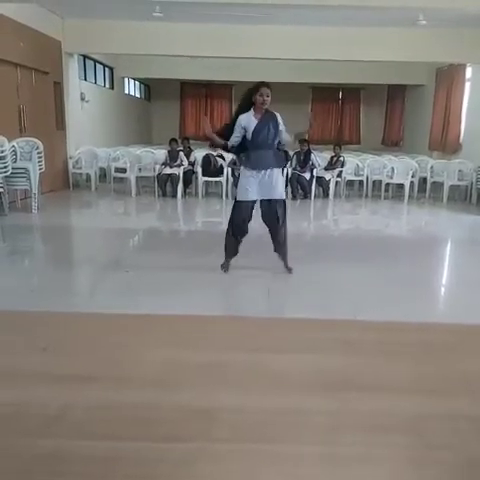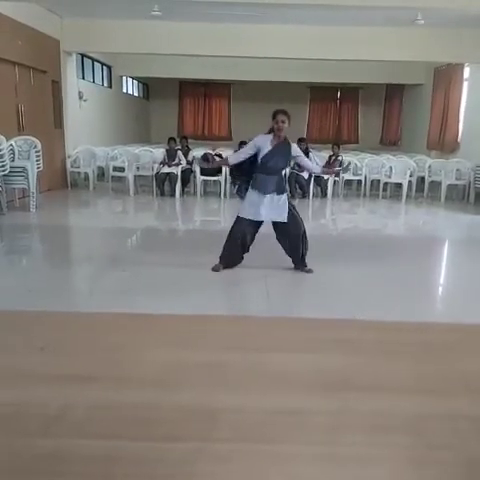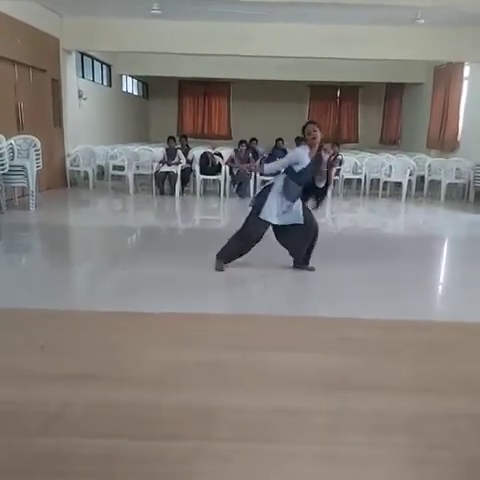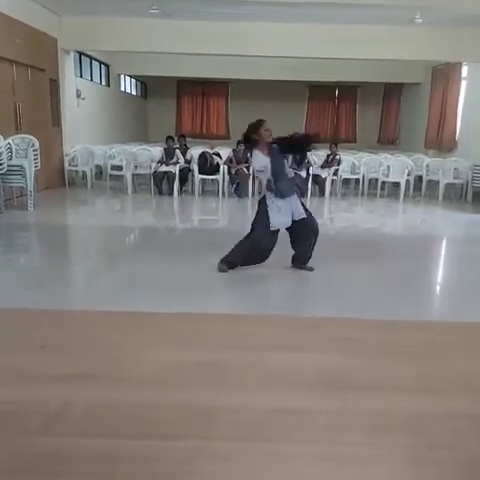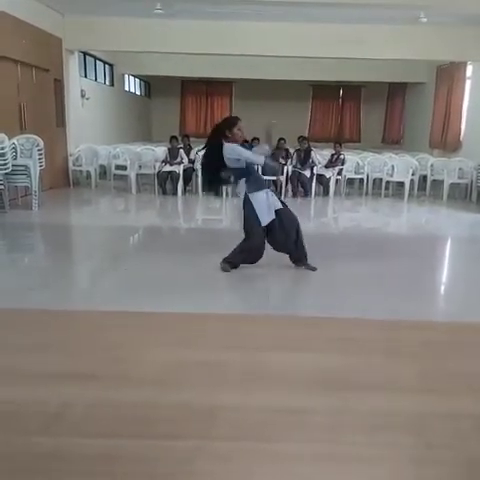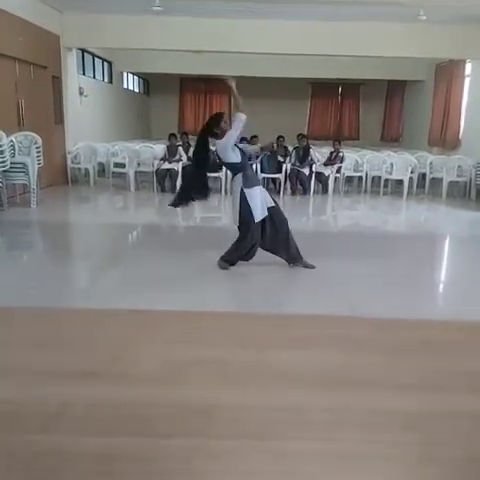
dt=0.4s
person 1, frame 1
left shoulder: (276, 118)
right shoulder: (243, 119)
left elbow: (283, 139)
right elbow: (232, 143)
right wrist: (212, 136)
left hip: (272, 170)
right hip: (250, 171)
left knee: (276, 213)
right knee: (241, 214)
left ankle: (282, 254)
right ankle: (229, 255)
person 1, frame 2
left shoulder: (292, 148)
right shoulder: (262, 140)
left elbow: (311, 166)
right elbow: (238, 157)
left hip: (278, 194)
right hip: (257, 192)
left knee: (296, 228)
right knee: (241, 228)
left ankle: (300, 263)
right ankle: (225, 261)
person 1, frame 3
right shoulder: (300, 152)
right elbow: (274, 166)
left hip: (294, 199)
right hip: (277, 193)
left knee: (311, 228)
right knee: (253, 228)
left ankle: (300, 261)
right ankle: (222, 257)
person 1, frame 4
left shoulder: (274, 148)
right shoulder: (257, 158)
right elbow: (269, 188)
right wrist: (267, 179)
left hip: (290, 197)
right hip: (272, 201)
left knee: (310, 227)
right knee: (260, 238)
left ankle: (300, 261)
right ankle: (227, 261)
person 1, frame 5
left shoulder: (237, 148)
right shoulder: (230, 149)
left elbow: (258, 154)
right elbow: (256, 159)
left hip: (263, 191)
right hip: (252, 196)
left knee: (290, 223)
right knee: (256, 237)
left ankle: (300, 260)
right ankle: (229, 261)
person 1, frame 6
left shoulder: (228, 144)
right shoulder: (223, 144)
right elbow: (240, 120)
right wrist: (235, 93)
left hip: (256, 188)
right hip: (246, 192)
left knee: (280, 222)
right knee: (251, 232)
left ankle: (295, 259)
right ankle: (227, 259)
